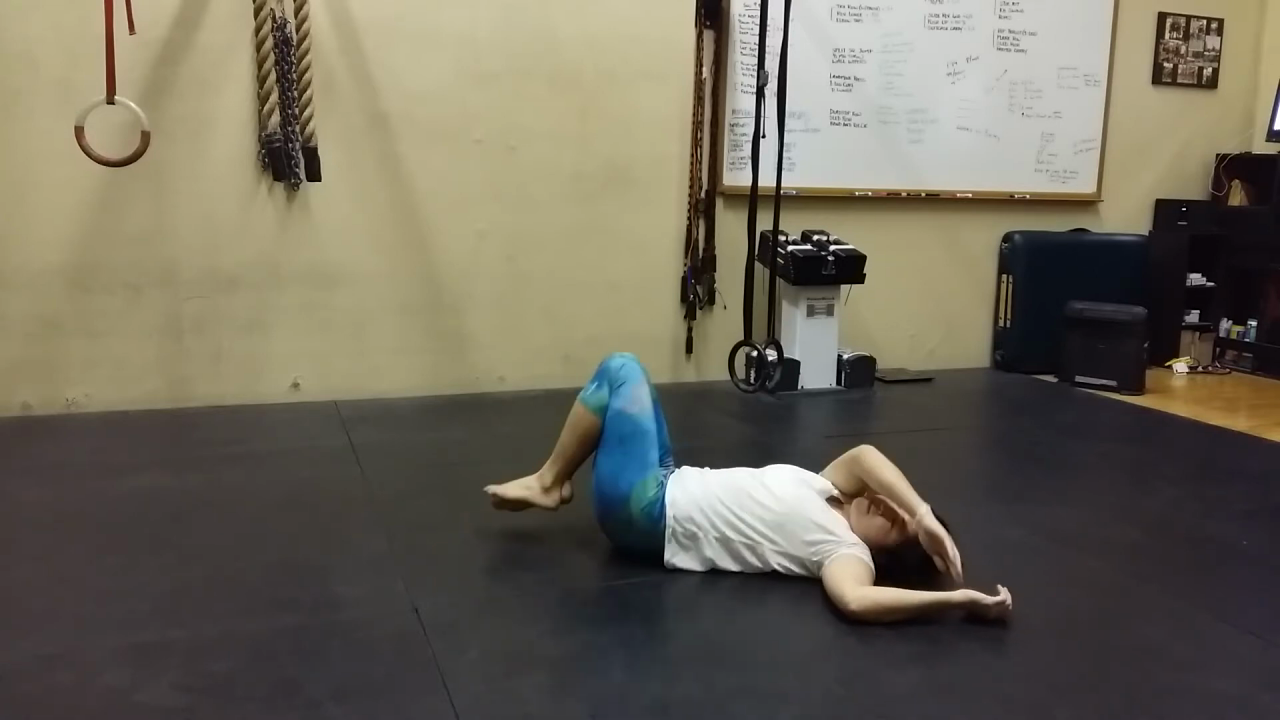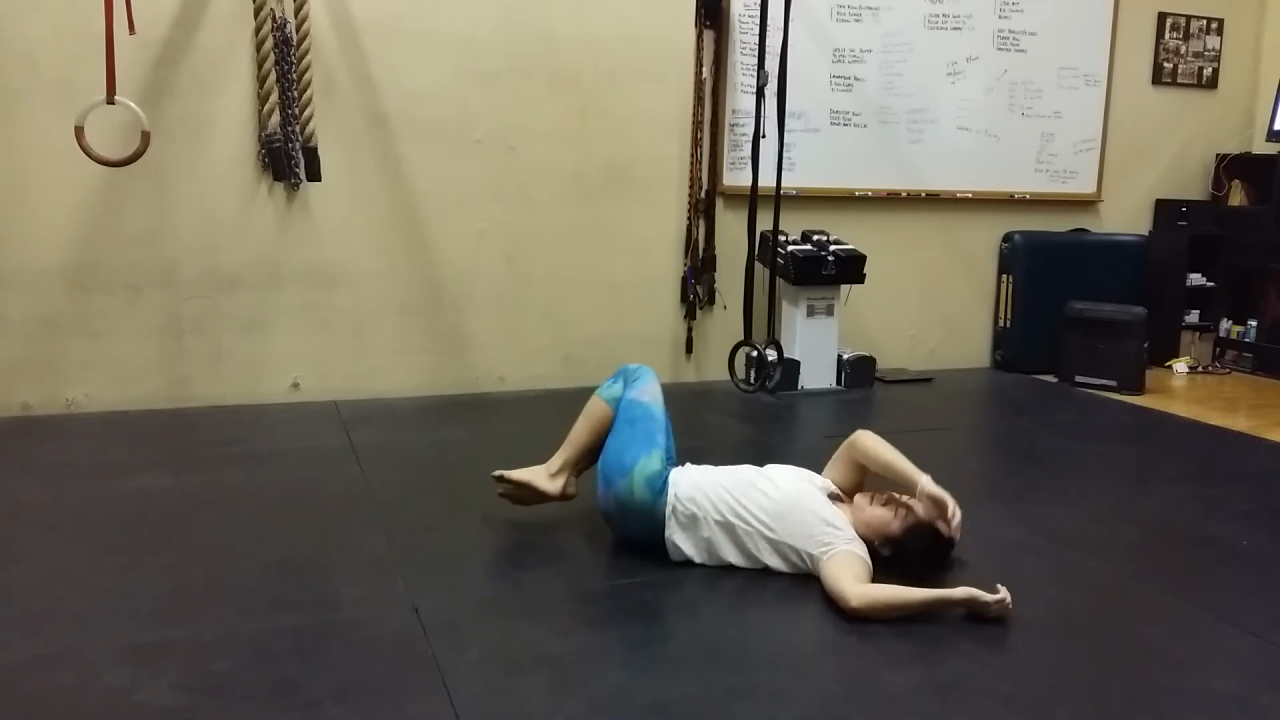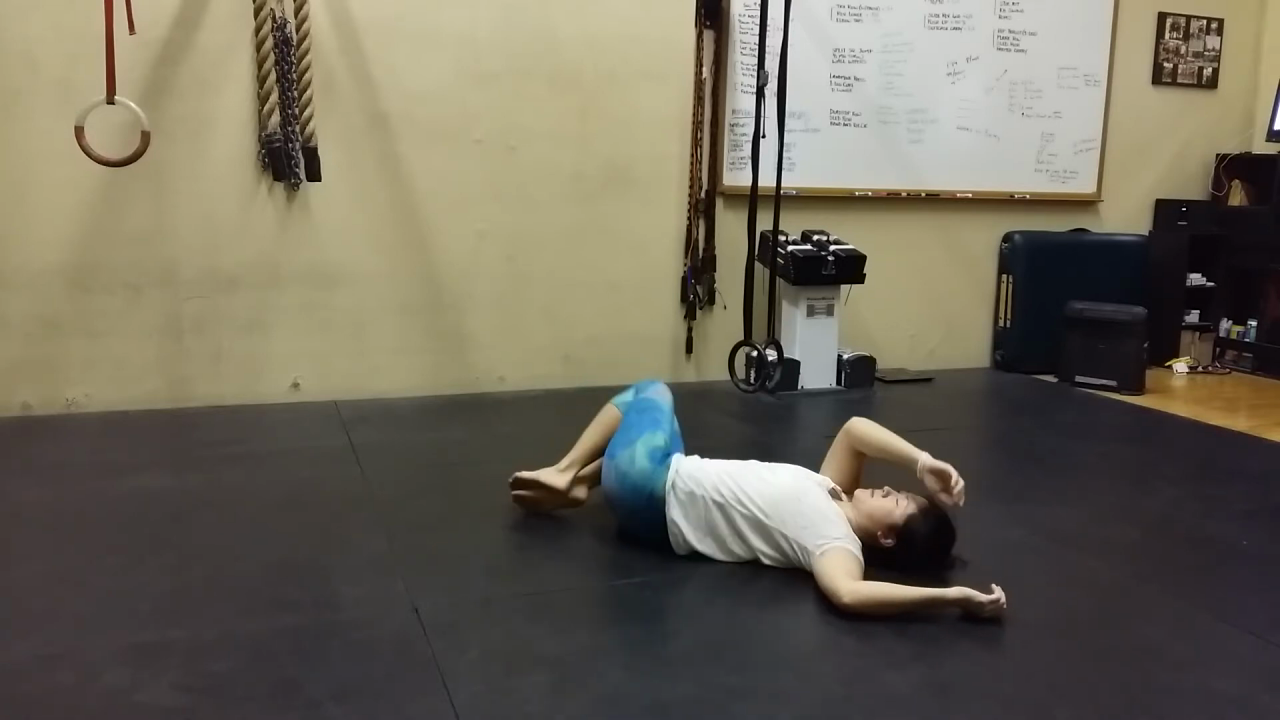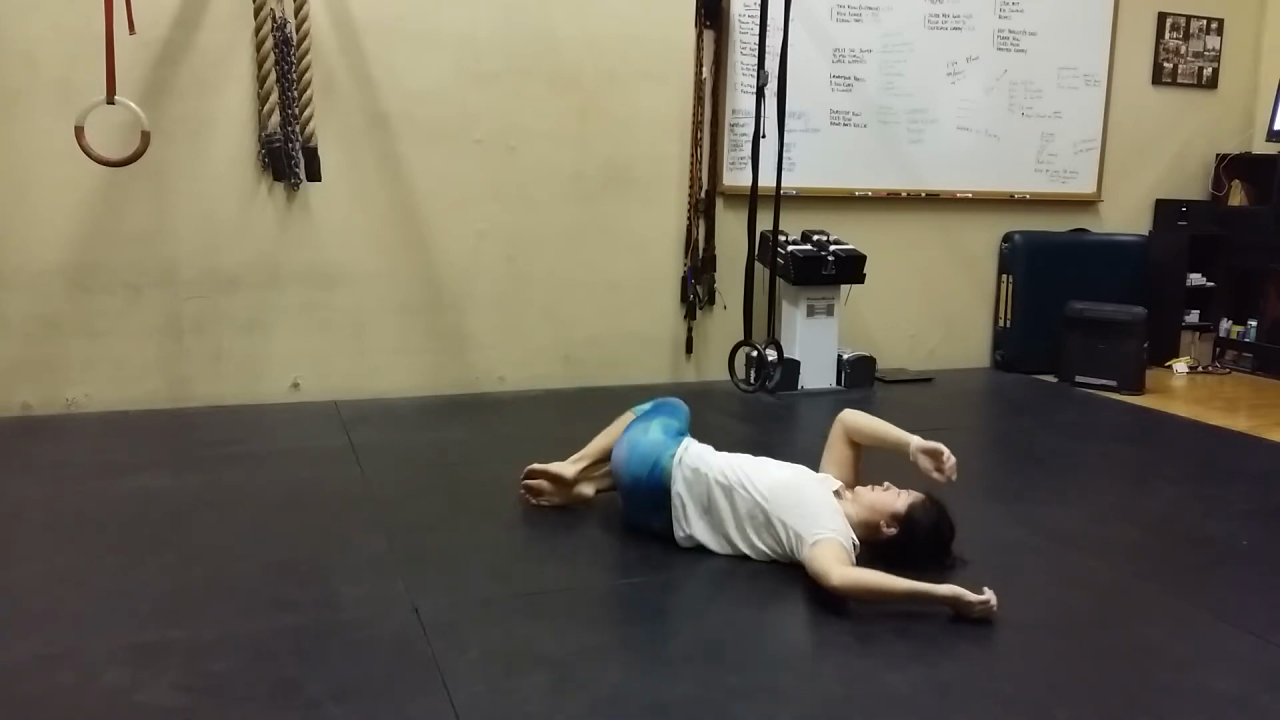
dt=0.2s
person 1, frame 1
left shoulder: (847, 551)
right shoulder: (831, 494)
left elbow: (858, 601)
right elbow: (863, 457)
left wrist: (958, 598)
right wrist: (925, 512)
left hip: (649, 516)
right hip: (670, 490)
left knee: (621, 374)
right knee: (621, 368)
left ankle: (547, 484)
right ankle: (551, 481)
person 1, frame 2
left shoulder: (845, 548)
right shoulder: (834, 495)
left elbow: (855, 597)
right elbow: (859, 442)
left wrist: (955, 596)
right wrist: (922, 481)
left hip: (648, 504)
right hip: (670, 489)
left knee: (635, 378)
right knee: (637, 377)
left ankle: (554, 474)
right ankle: (560, 475)
person 1, frame 3
left shoulder: (840, 543)
right shoulder: (836, 493)
left elbow: (848, 593)
right elbow: (853, 429)
left wrist: (949, 595)
right wrist: (921, 461)
left hip: (653, 494)
right hip: (665, 491)
left knee: (649, 394)
right knee: (653, 393)
left ankle: (566, 475)
right ankle: (570, 479)
person 1, frame 4
left shoulder: (834, 536)
right shoulder: (837, 490)
left elbow: (838, 579)
right elbow: (844, 421)
left wrist: (940, 592)
right wrist: (912, 444)
right hip: (662, 501)
left ankle: (576, 468)
right ankle: (580, 479)
